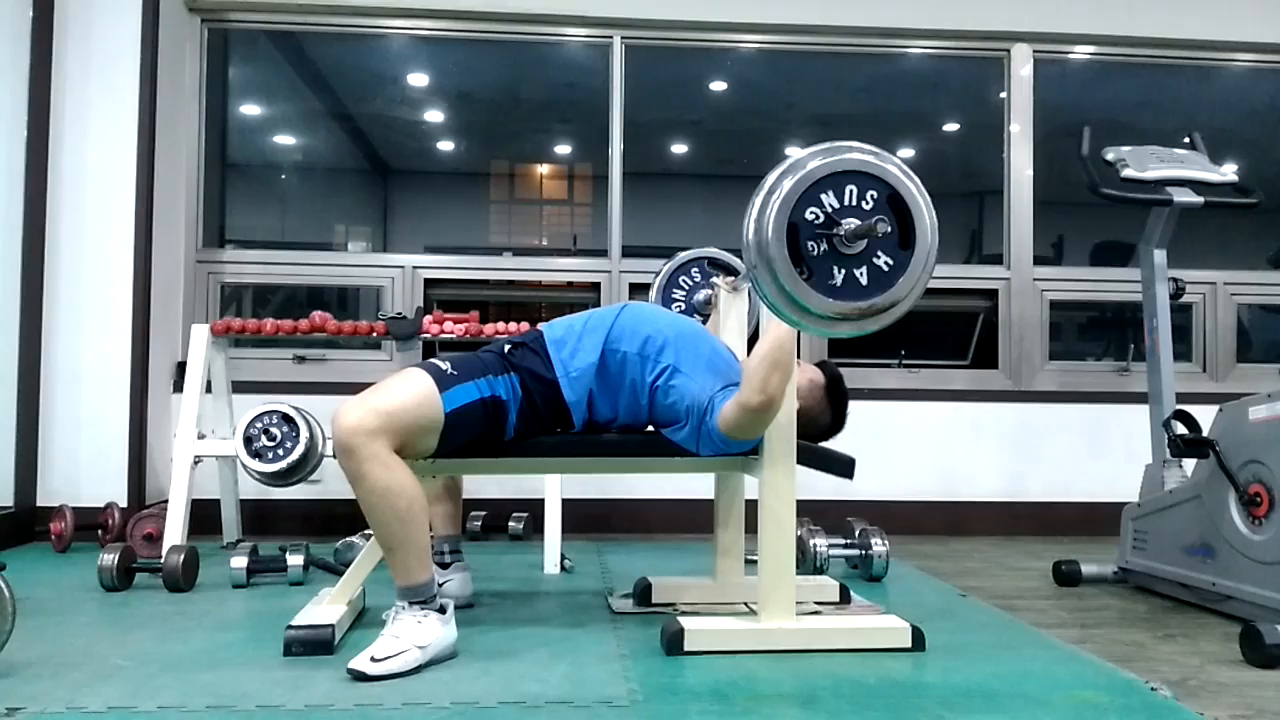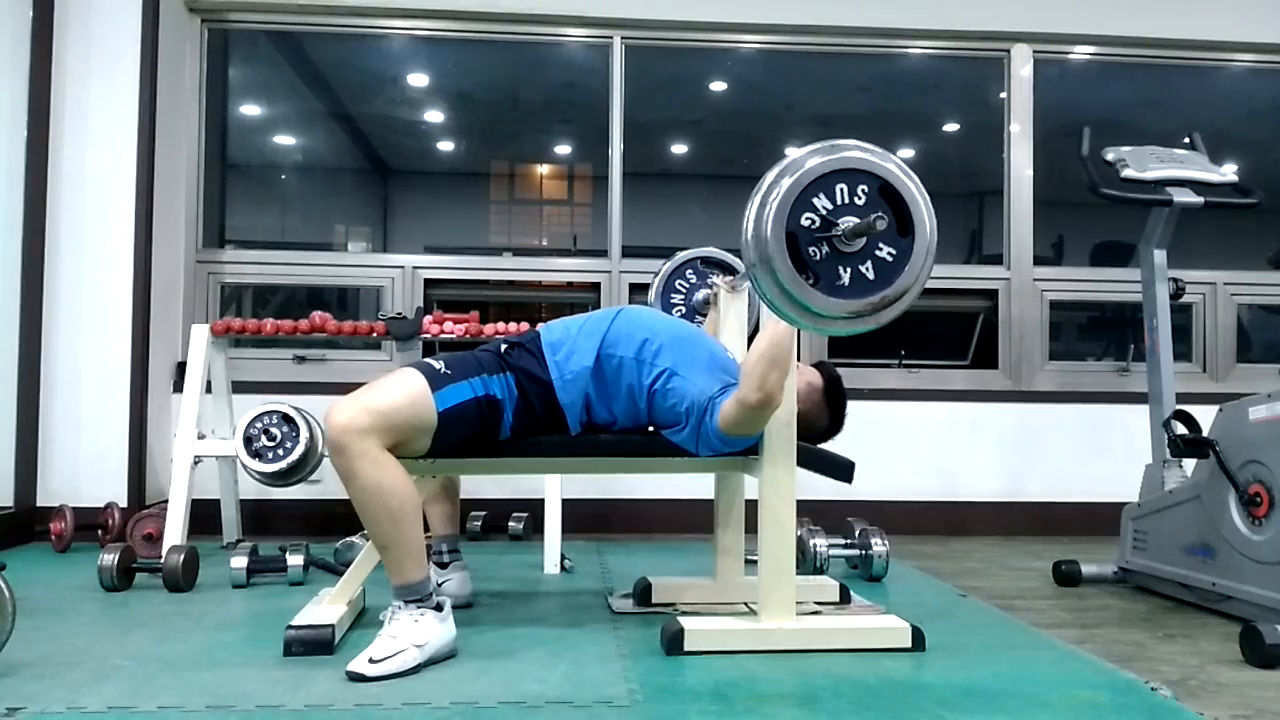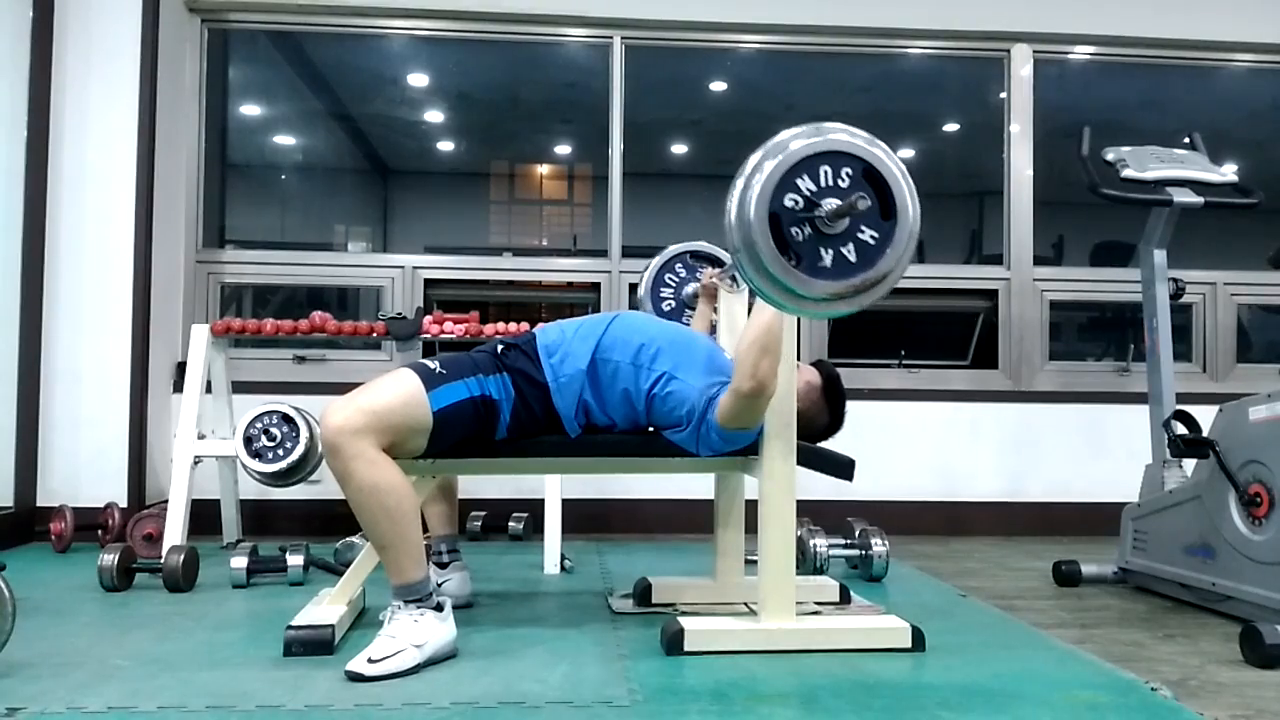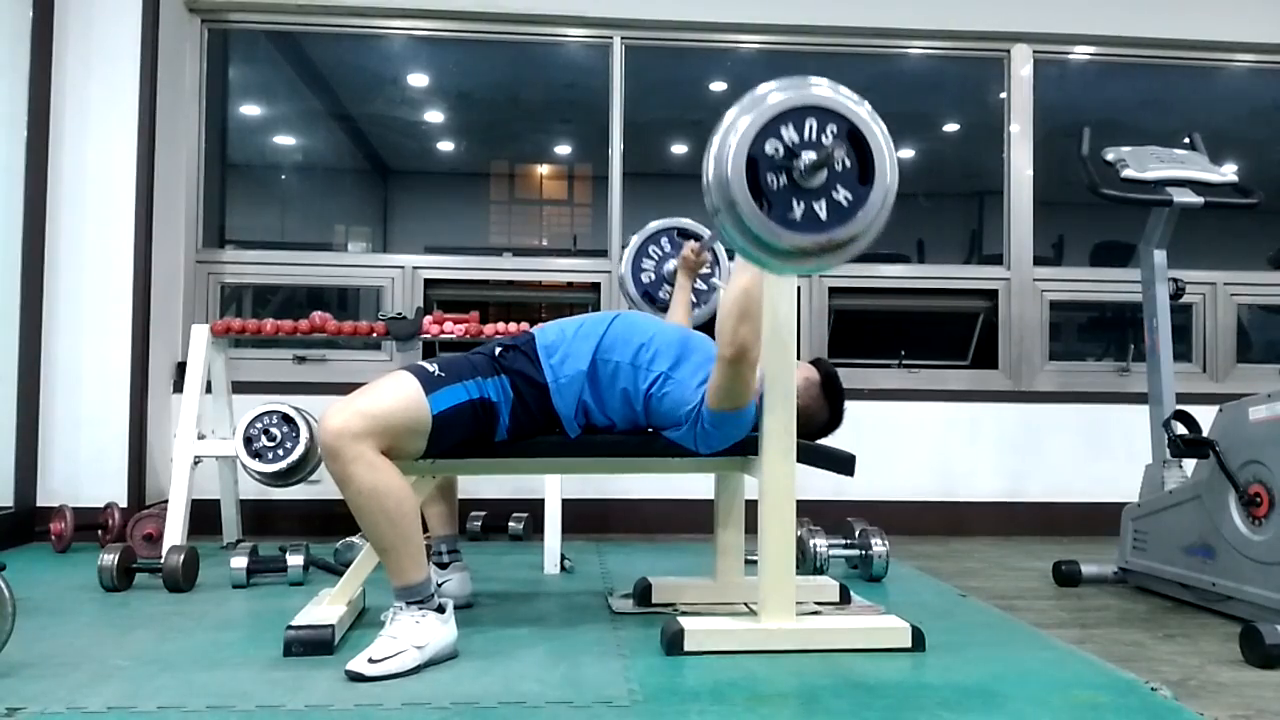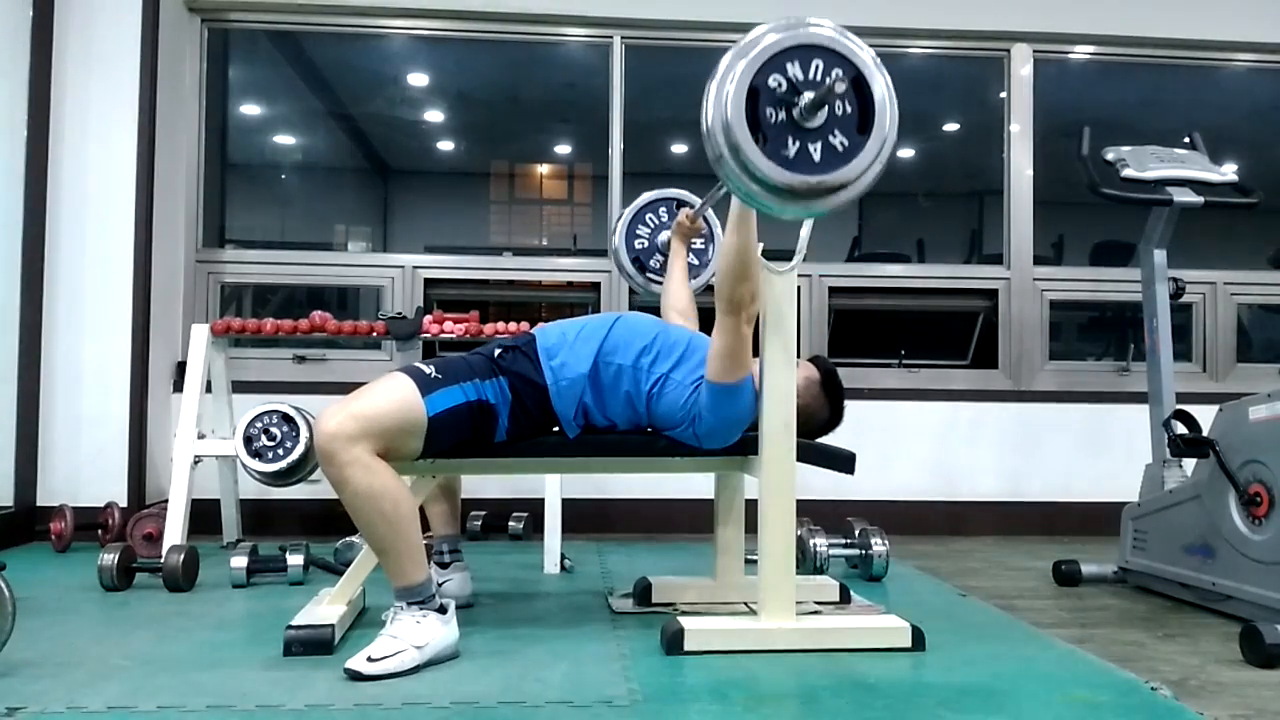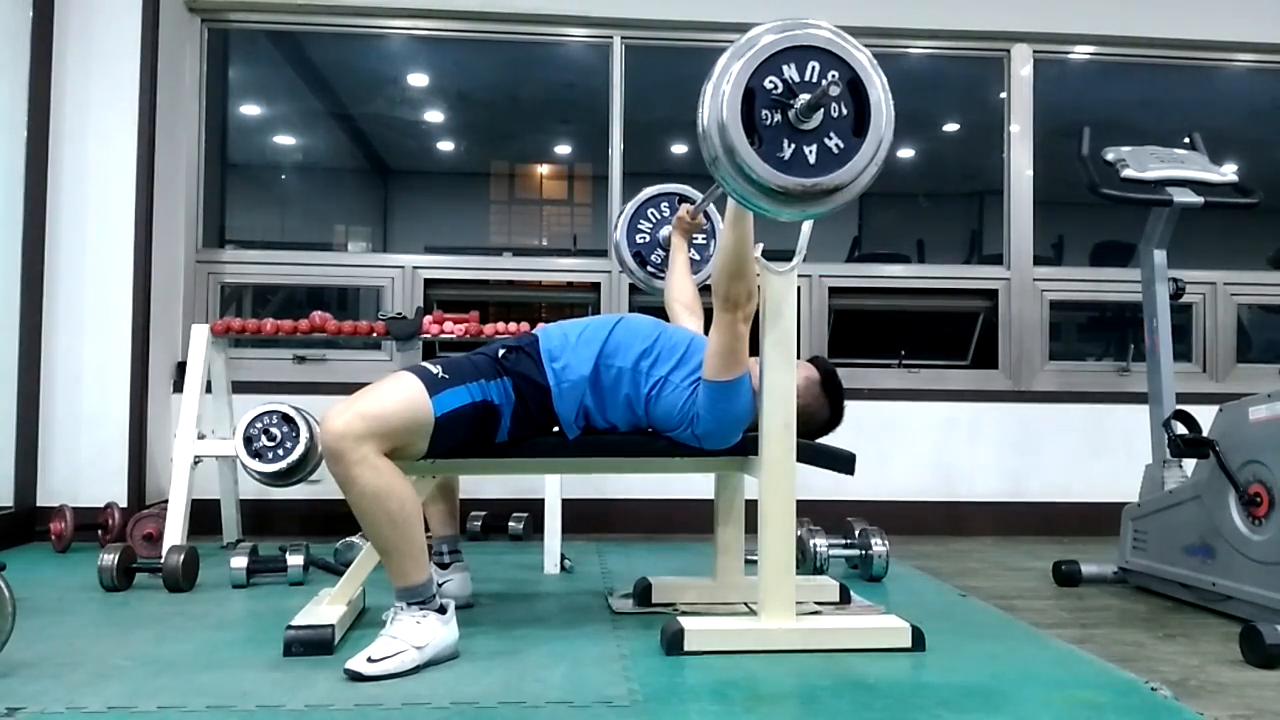
dt=0.3s
person 1, frame 1
left shoulder: (734, 418)
right shoulder: (733, 380)
left elbow: (760, 397)
left knee: (358, 427)
left ankle: (424, 613)
right ankle: (445, 567)
person 1, frame 2
left shoulder: (732, 415)
right shoulder: (729, 381)
left elbow: (759, 393)
right wrist: (720, 307)
left knee: (351, 426)
right knee: (411, 414)
left ankle: (420, 613)
right ankle: (445, 568)
person 1, frame 3
left shoulder: (732, 417)
right shoulder: (724, 381)
left elbow: (751, 380)
right wrist: (706, 302)
left knee: (347, 426)
left ankle: (421, 613)
right ankle: (444, 568)
person 1, frame 4
left shoulder: (729, 413)
right shoulder: (726, 381)
left elbow: (735, 346)
right elbow: (676, 348)
right wrist: (685, 277)
left knee: (345, 431)
left ankle: (422, 613)
right ankle: (444, 566)
person 1, frame 5
left shoulder: (725, 412)
right shoulder: (722, 372)
left elbow: (737, 308)
right elbow: (678, 315)
left wrist: (747, 194)
right wrist: (678, 243)
left knee: (340, 433)
left ankle: (423, 615)
right ankle: (445, 566)
person 1, frame 6
left shoulder: (722, 412)
right shoulder: (720, 371)
left elbow: (734, 306)
right elbow: (685, 308)
right wrist: (680, 239)
left knee: (347, 432)
left ankle: (423, 613)
right ankle: (444, 566)
